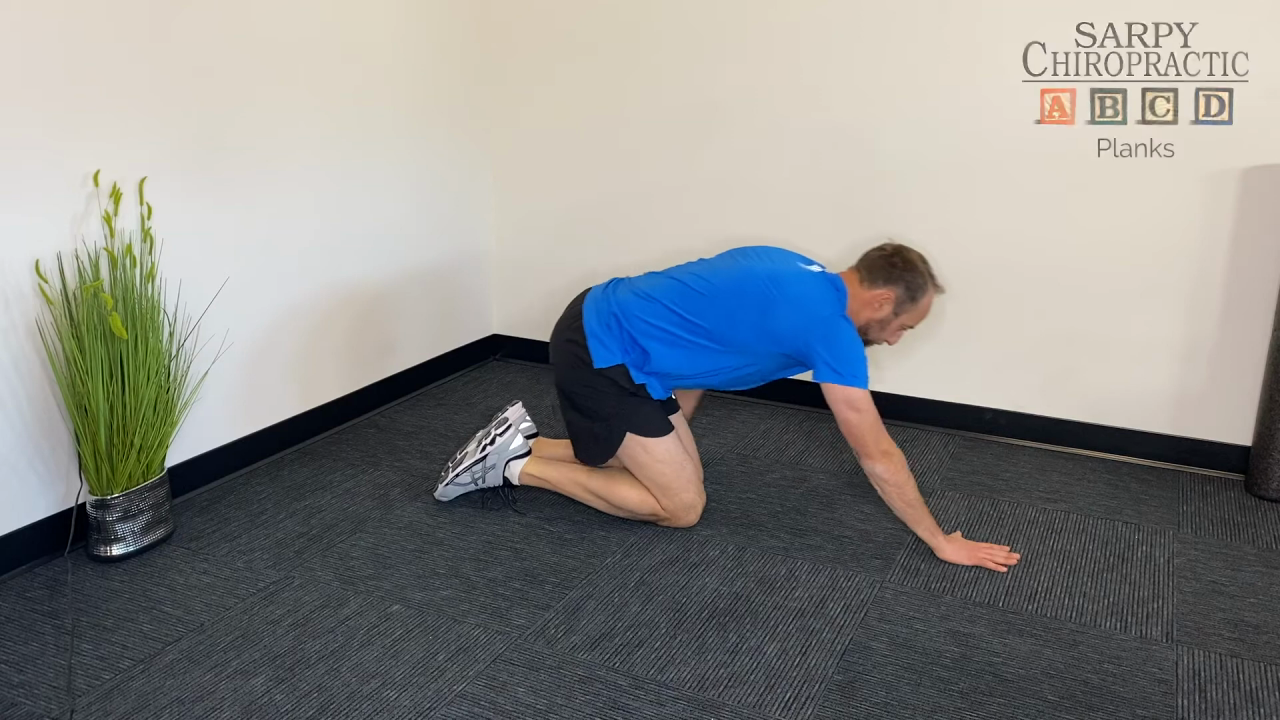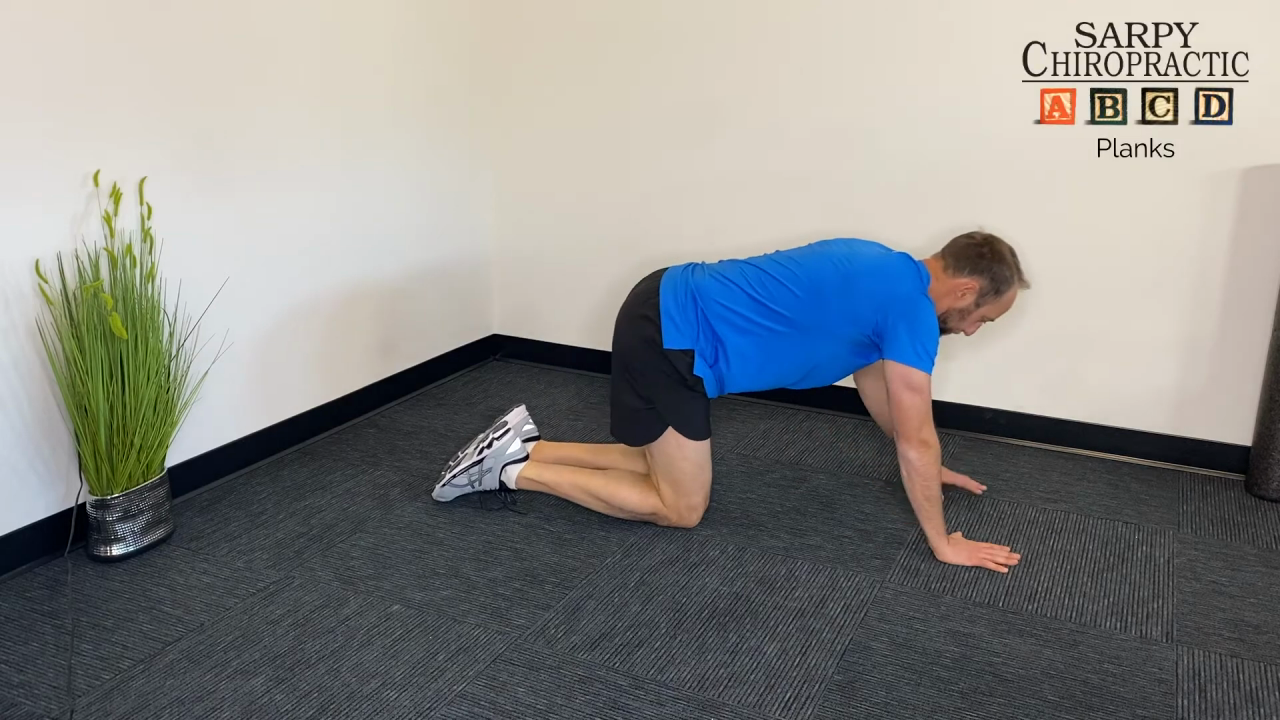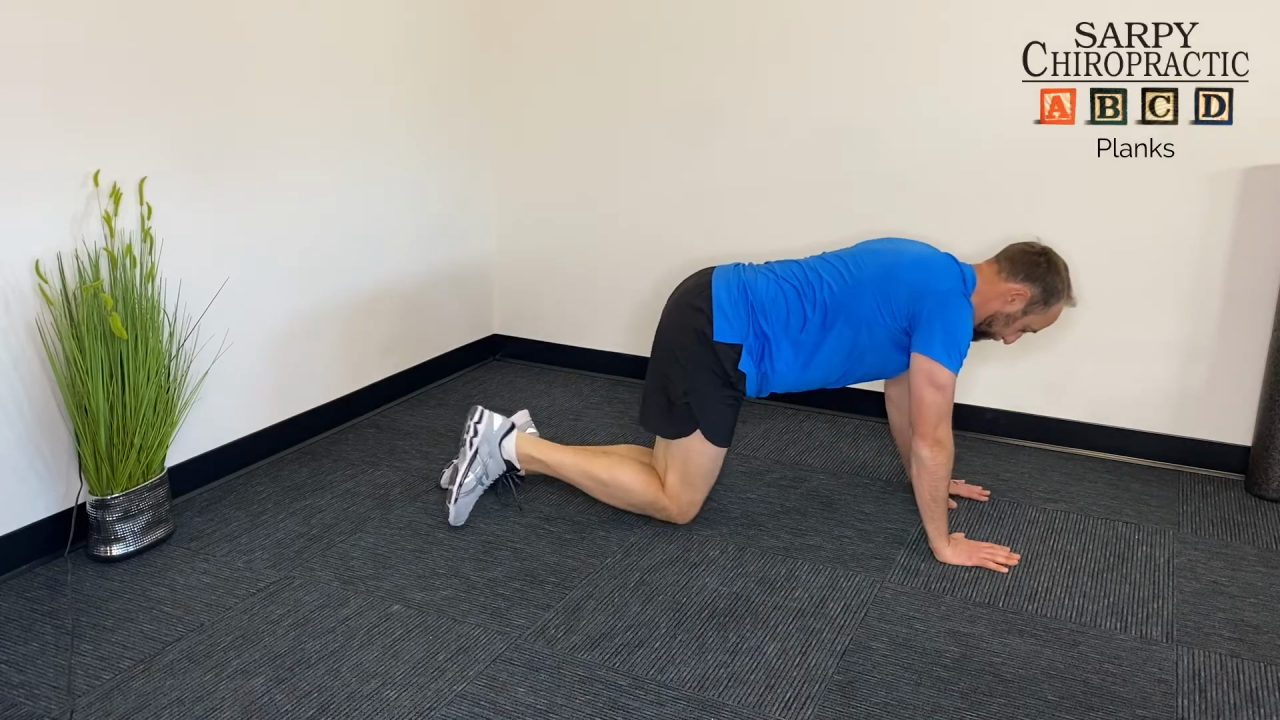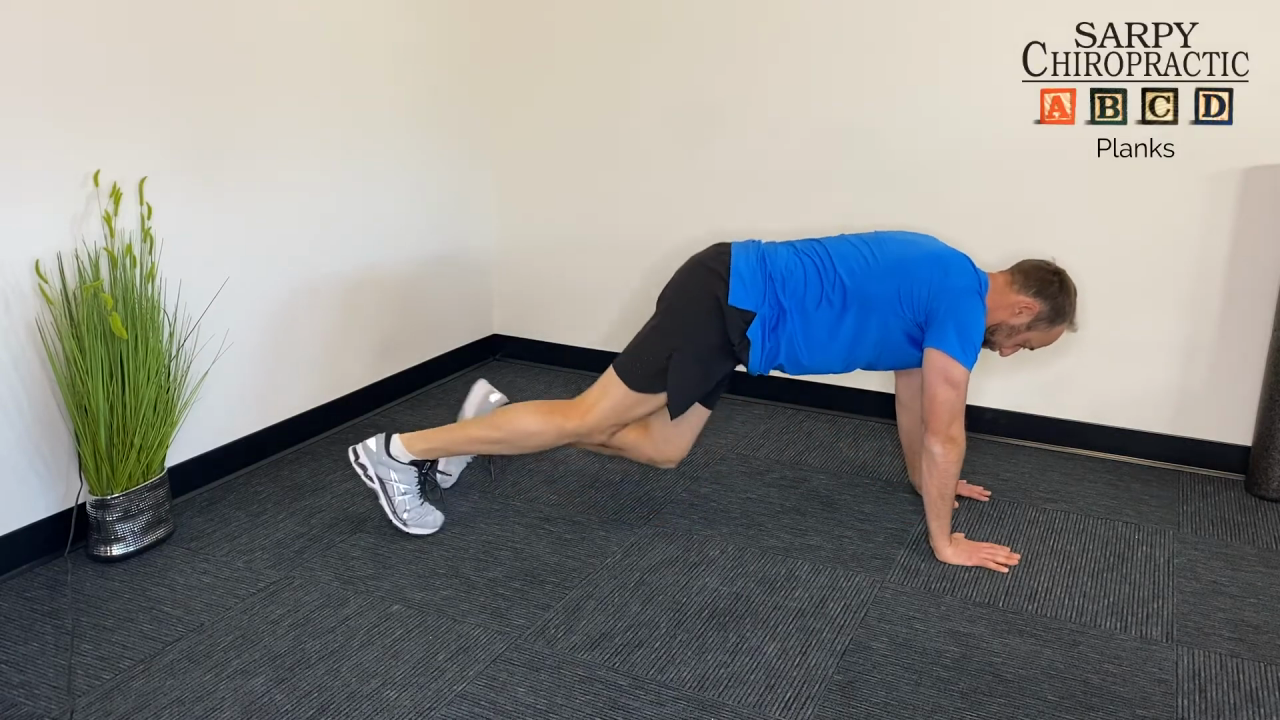
dt=0.7s
person 1, frame 1
left shoulder: (798, 273)
right shoulder: (826, 320)
right elbow: (876, 454)
left wrist: (673, 427)
right wrist: (941, 542)
left hip: (603, 332)
right hip: (601, 354)
left knee: (672, 472)
right knee: (682, 506)
left ankle: (527, 441)
right ankle: (518, 465)
person 1, frame 2
left shoulder: (885, 277)
right shoulder: (910, 307)
left elbow: (873, 379)
right elbow: (916, 439)
left wrist: (924, 467)
right wrist: (943, 542)
left hip: (669, 311)
right hip: (669, 336)
left knee: (671, 469)
right knee: (681, 508)
left ankle: (527, 445)
right ankle: (515, 470)
person 1, frame 3
left shoulder: (929, 281)
right shoulder: (948, 301)
left elbow: (900, 387)
right elbow: (931, 436)
left wrist: (926, 477)
right wrist: (943, 541)
left hip: (716, 317)
right hip: (716, 332)
left knee: (678, 470)
right knee: (677, 502)
left ankle: (523, 447)
right ankle: (512, 447)
person 1, frame 4
left shoulder: (938, 288)
right shoulder: (963, 303)
left elbow: (912, 395)
right elbow: (945, 434)
left wrist: (923, 479)
right wrist: (944, 540)
left hip: (729, 300)
right hip: (729, 303)
left knee: (658, 448)
right knee: (592, 418)
left ankle: (497, 412)
right ankle: (401, 452)
